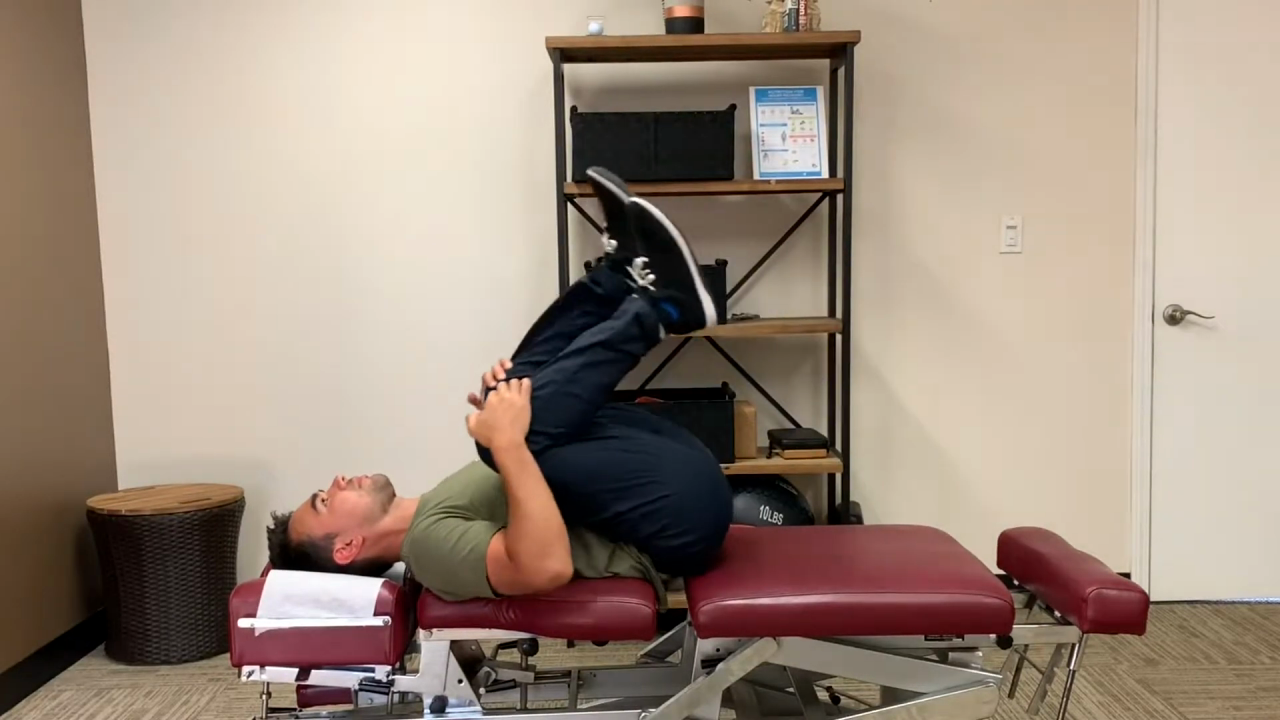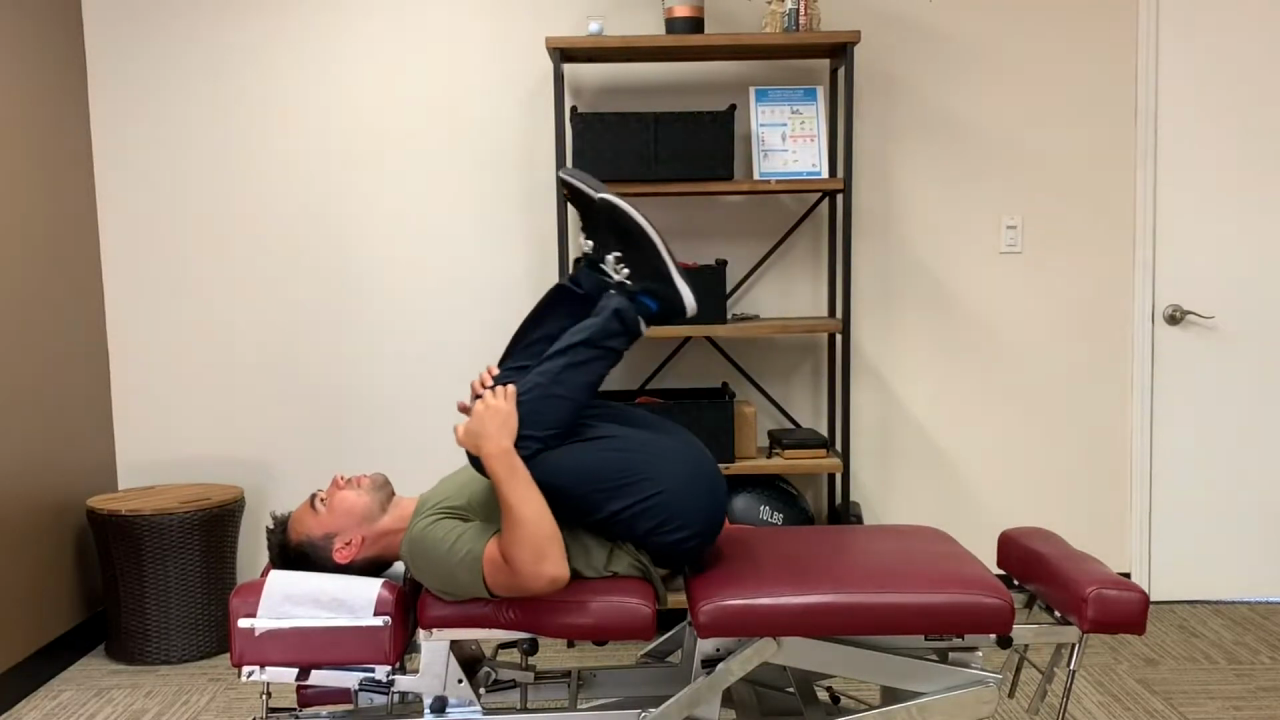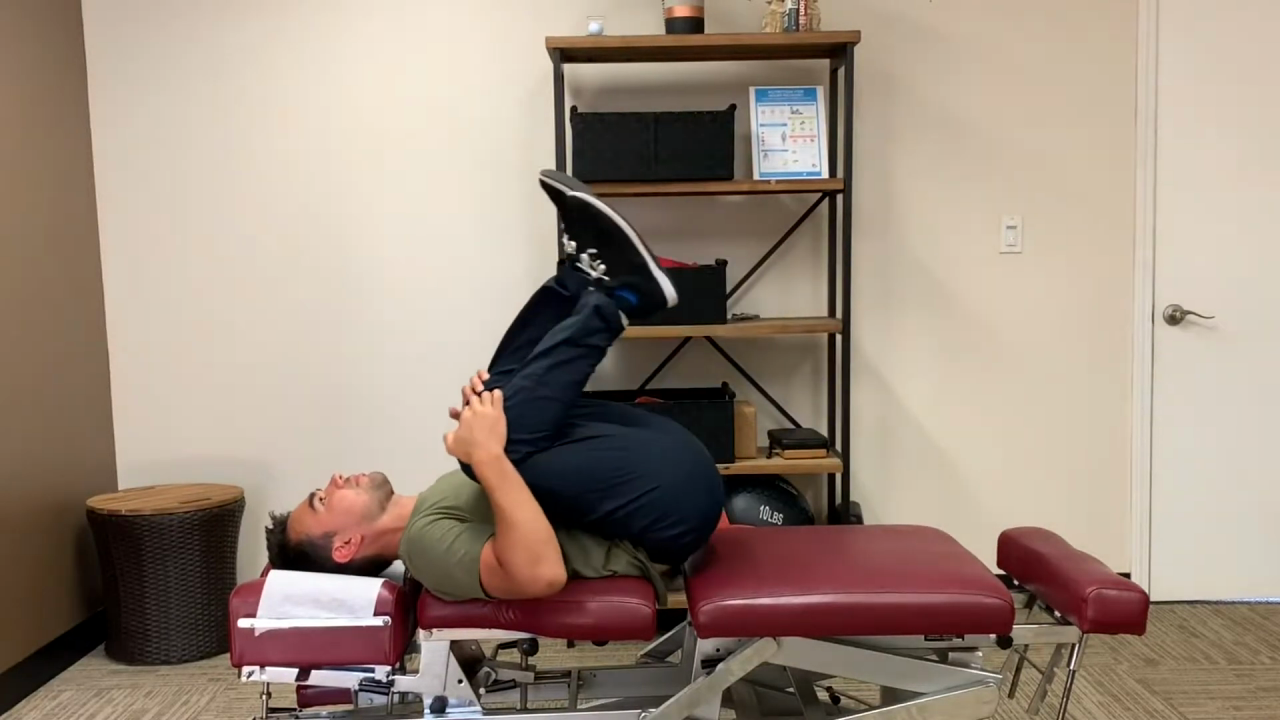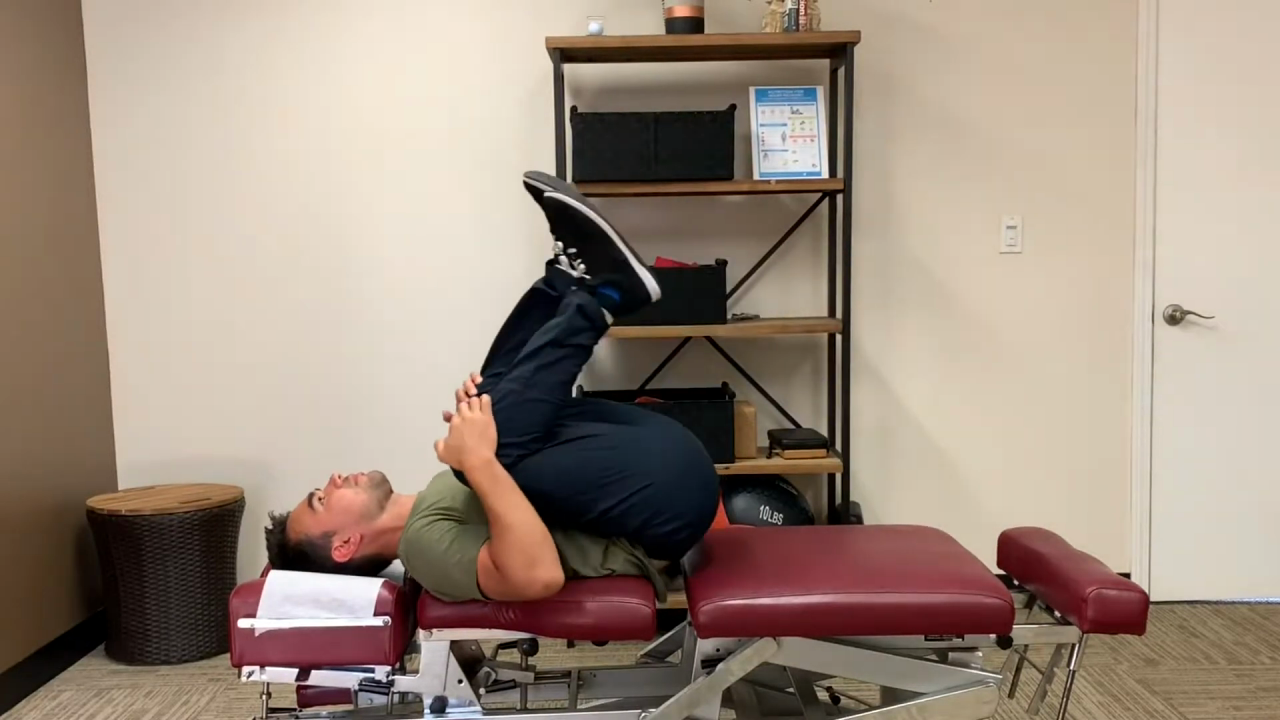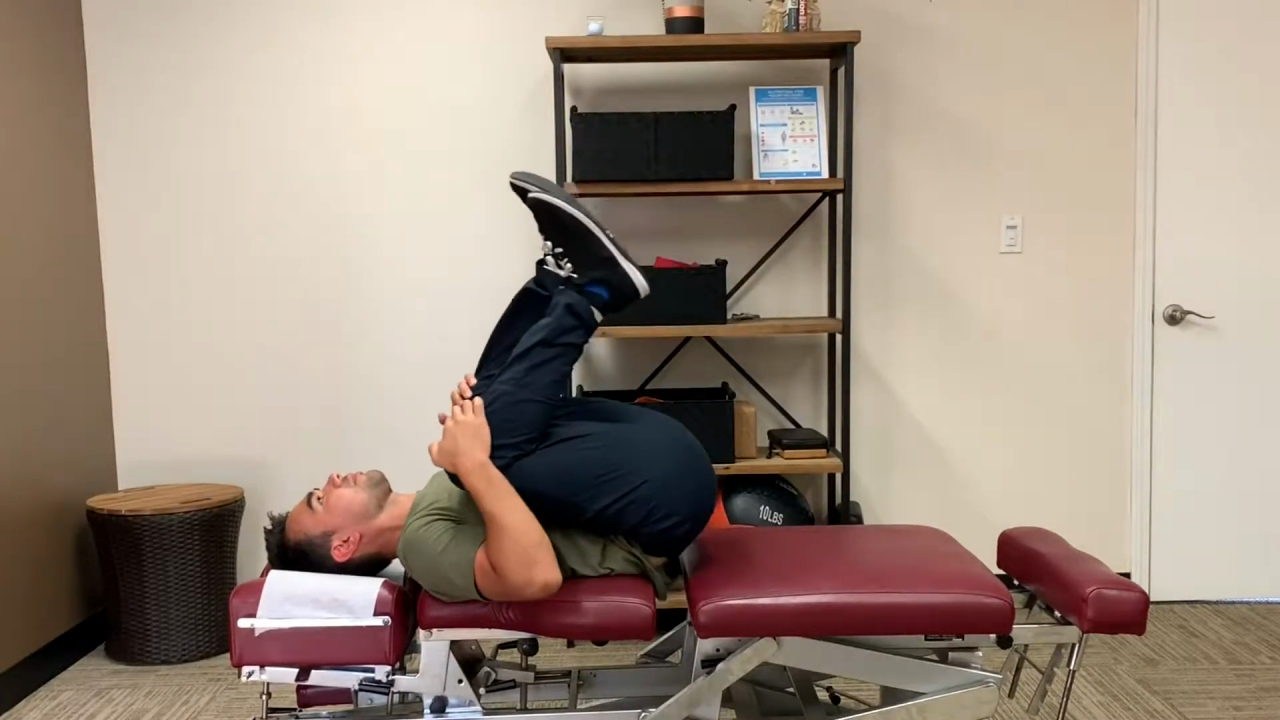
dt=0.1s
person 1, frame 1
left shoulder: (435, 512)
right shoulder: (433, 545)
right elbow: (548, 565)
left wrist: (510, 401)
right wrist: (508, 440)
right hip: (682, 506)
left knee: (528, 391)
left ankle: (631, 279)
right ankle: (656, 304)
person 1, frame 2
left shoulder: (436, 512)
right shoulder: (432, 545)
right elbow: (545, 569)
left wrist: (506, 397)
right wrist: (496, 448)
left knee: (520, 394)
right ankle: (629, 299)
person 1, frame 3
left shoulder: (433, 511)
right shoulder: (430, 545)
right elbow: (541, 573)
right wrist: (487, 453)
left knee: (510, 399)
left ankle: (595, 280)
right ankle: (610, 297)
person 1, frame 4
left shoulder: (433, 510)
right shoulder: (429, 545)
right elbow: (538, 574)
left wrist: (492, 404)
right wrist: (478, 460)
left ankle: (594, 281)
right ankle: (593, 295)
person 1, frame 5
left shoulder: (430, 510)
right shoulder: (428, 545)
right elbow: (536, 576)
left wrist: (483, 409)
right wrist: (473, 462)
left ankle: (577, 281)
right ankle: (581, 295)
